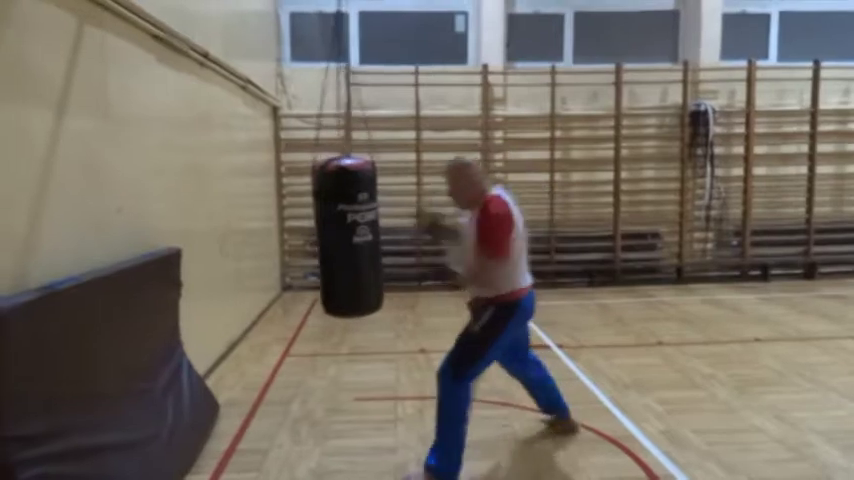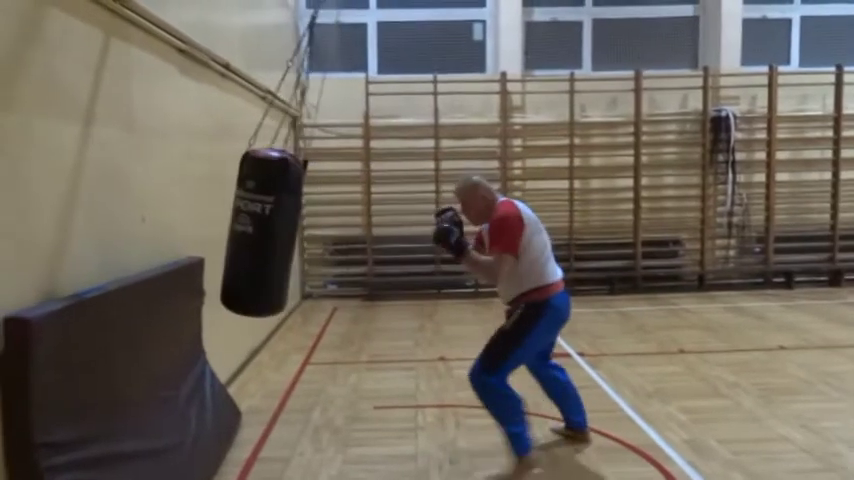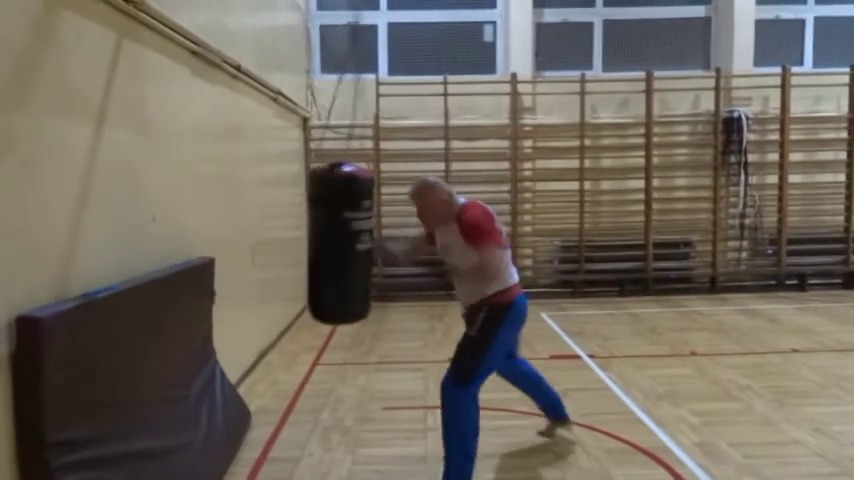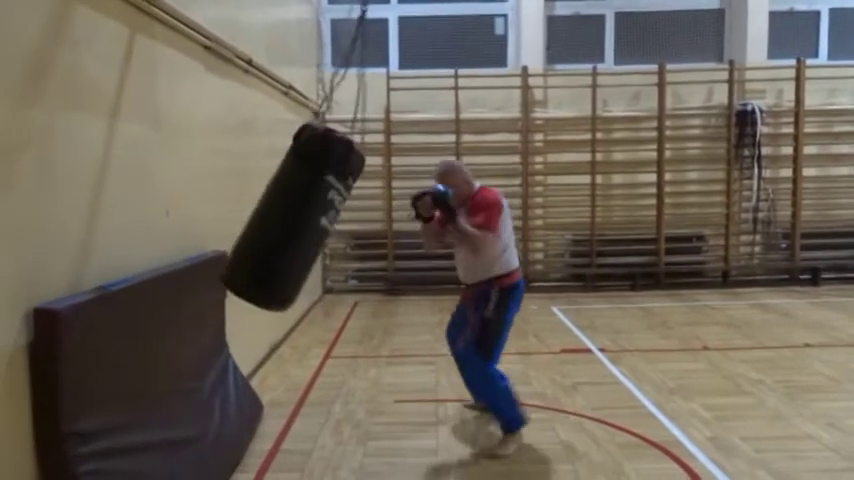
dt=0.7s
person 1, frame 1
left shoulder: (495, 211)
right shoulder: (487, 201)
left elbow: (488, 274)
right elbow: (469, 236)
right wrist: (441, 227)
left hip: (503, 306)
right hip: (512, 301)
left knee: (454, 376)
right knee: (520, 358)
right ankle: (562, 418)
person 1, frame 2
left shoulder: (507, 215)
right shoulder: (498, 218)
left elbow: (497, 274)
right elbow: (483, 267)
left wrist: (459, 250)
right wrist: (456, 238)
left hip: (539, 306)
right hip: (550, 301)
left knee: (486, 376)
right knee: (540, 363)
left ankle: (523, 453)
right ankle: (577, 428)
person 1, frame 3
left shoulder: (474, 216)
right shoulder: (444, 217)
left elbow: (492, 262)
right elbow: (421, 247)
left wrist: (456, 268)
left hip: (499, 308)
right hip: (493, 305)
left knee: (458, 387)
right knee: (509, 363)
right ankle: (557, 415)
person 1, frame 4
left shoulder: (487, 199)
right shoulder: (455, 203)
left elbow: (477, 246)
right elbow: (432, 241)
left wrist: (453, 218)
right wrist: (426, 216)
left hip: (501, 290)
right hip: (480, 288)
left knee: (479, 362)
right knee: (458, 340)
left ankle: (512, 428)
right ankle: (488, 399)
